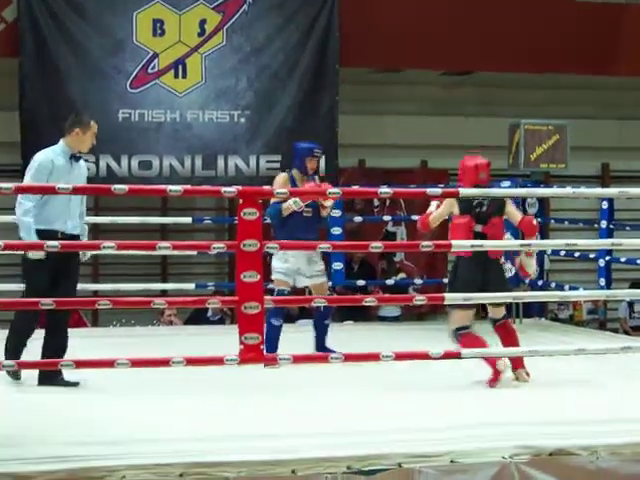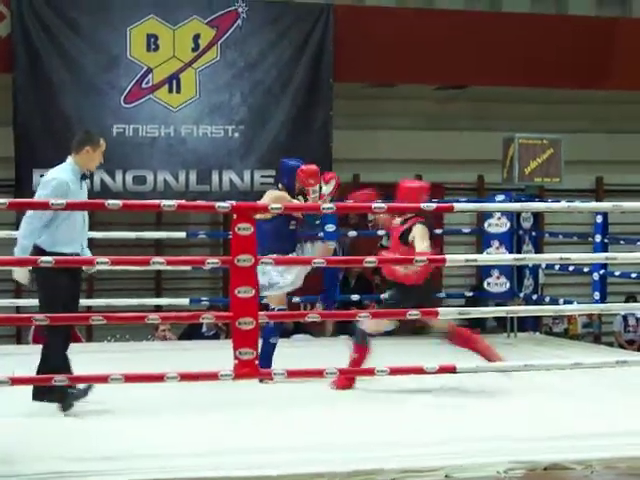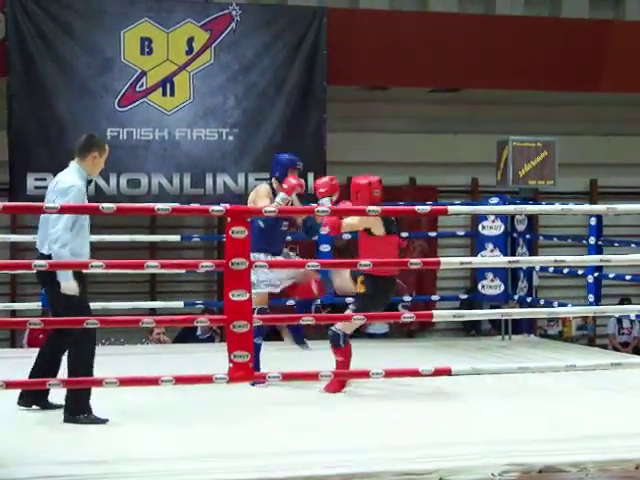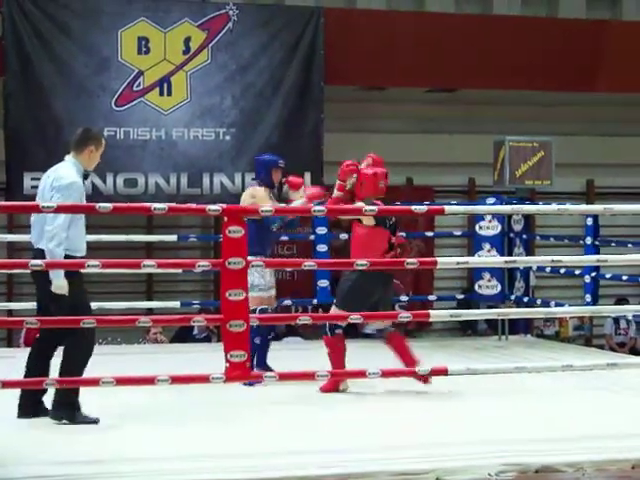
dt=0.3s
person 1, frame 1
left shoulder: (81, 166)
right shoulder: (45, 159)
right elbow: (24, 203)
left wrist: (82, 238)
right wrist: (31, 241)
left hip: (69, 243)
right hip: (42, 242)
left knee: (62, 307)
right knee: (35, 301)
left ankle: (50, 371)
right ankle: (12, 354)
person 1, frame 2
left shoulder: (81, 183)
right shoulder: (57, 180)
right elbow: (31, 222)
left wrist: (86, 254)
right wrist: (21, 263)
left hip: (71, 263)
right hip: (51, 262)
left knee: (62, 325)
right knee: (58, 324)
left ankle: (45, 387)
right ankle: (62, 389)
person 1, frame 3
left shoulder: (68, 180)
right shoulder: (73, 185)
right elbow: (58, 233)
right wrist: (66, 277)
left hip: (63, 268)
right hip: (61, 269)
left knee: (64, 331)
right knee: (83, 333)
left ankle: (34, 392)
right ankle: (77, 408)
person 1, frame 4
left shoulder: (54, 173)
right shoulder: (71, 181)
left elbow: (38, 221)
right elbow: (56, 230)
right wrist: (58, 274)
left hip: (44, 262)
right hip: (59, 265)
left knee: (50, 334)
right knee: (81, 333)
left ankle: (31, 403)
right ankle: (65, 405)
person 2, frame 1
left shoulder: (455, 199)
right shoulder: (501, 201)
left elbow: (425, 225)
right elbow: (529, 227)
left wrist: (435, 205)
right wrist: (527, 257)
left hip: (466, 267)
right hip: (492, 267)
left knee: (461, 331)
right knee: (501, 318)
left ankle: (497, 364)
right ankle: (519, 369)
person 2, frame 2
left shoulder: (418, 227)
right shoulder: (404, 221)
left elbow: (423, 260)
right elbow: (392, 225)
left wrist: (399, 268)
left hip: (414, 290)
right hip: (420, 287)
left knee: (364, 330)
right knee: (450, 330)
left ankle: (347, 378)
right ankle: (492, 357)
person 2, frame 3
left shoulder: (373, 218)
right shoulder: (372, 216)
left elbow: (335, 226)
left hip: (379, 284)
right hip: (369, 275)
left knee: (339, 332)
left ankle: (339, 380)
person 2, frame 4
left shoulder: (366, 207)
left hip: (365, 276)
right hip: (384, 277)
left knee: (333, 325)
right knee: (387, 327)
left ankle: (337, 380)
right ankle: (417, 369)
person 3, frame 1
left shoulder: (315, 181)
right shoulder: (283, 179)
left elbow: (319, 219)
right elbow: (272, 214)
left wrist: (326, 208)
right wrist: (295, 202)
left hip: (310, 248)
right hip: (287, 247)
right knee: (280, 296)
left ankle: (321, 345)
right ankle: (270, 351)
person 3, frame 2
left shoulder: (294, 197)
right shoulder: (275, 196)
left elbow: (313, 218)
right elbow: (310, 217)
left wrist: (323, 193)
right wrist: (313, 190)
left hip: (296, 255)
left knee: (328, 250)
right knee: (277, 312)
right ankle: (264, 366)
person 3, frame 3
left shoulder: (290, 196)
right shoulder: (263, 191)
left elbow: (306, 225)
right elbow: (265, 222)
right wrist: (283, 197)
left hip: (279, 256)
right hip: (259, 258)
left knee: (311, 282)
right knee: (260, 312)
left ankle: (295, 329)
right ankle: (253, 369)
person 3, frame 4
left shoulder: (272, 192)
right shoulder: (257, 192)
left elbow: (283, 224)
right elbow: (274, 220)
left wrist: (296, 200)
right wrist: (301, 201)
right hip: (249, 260)
left knee: (268, 311)
right knee: (258, 312)
left ankle: (260, 364)
